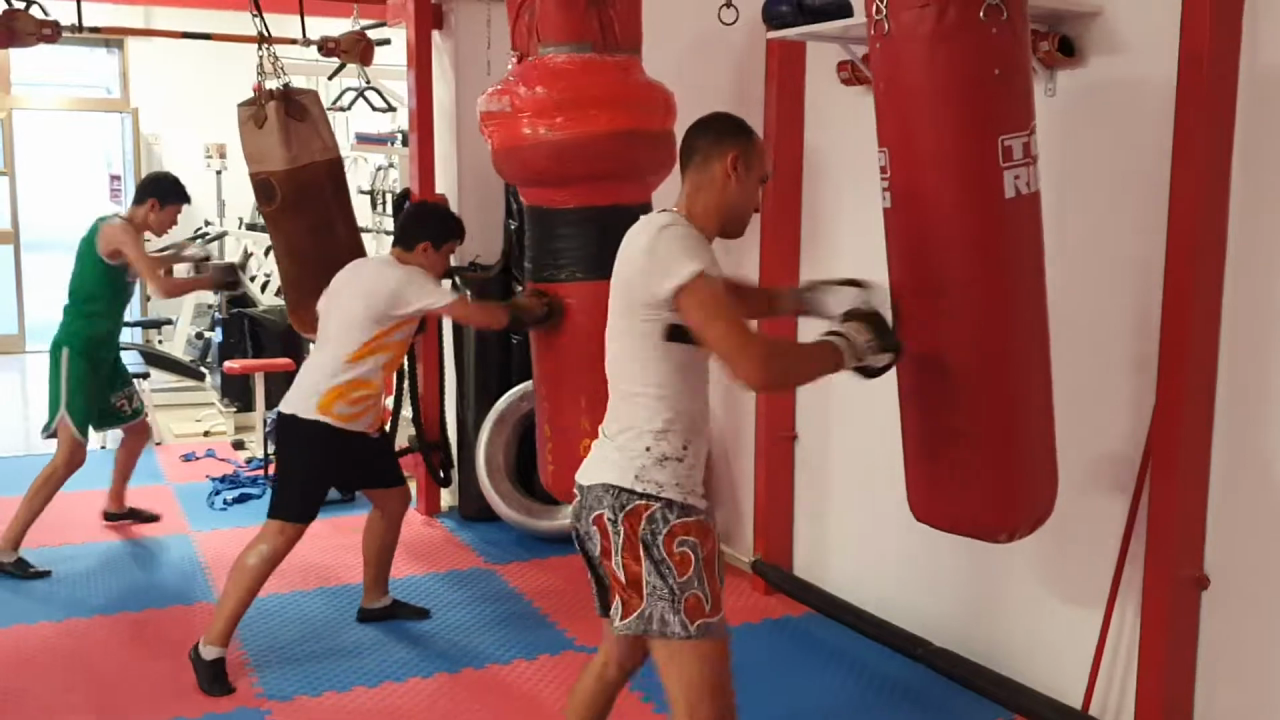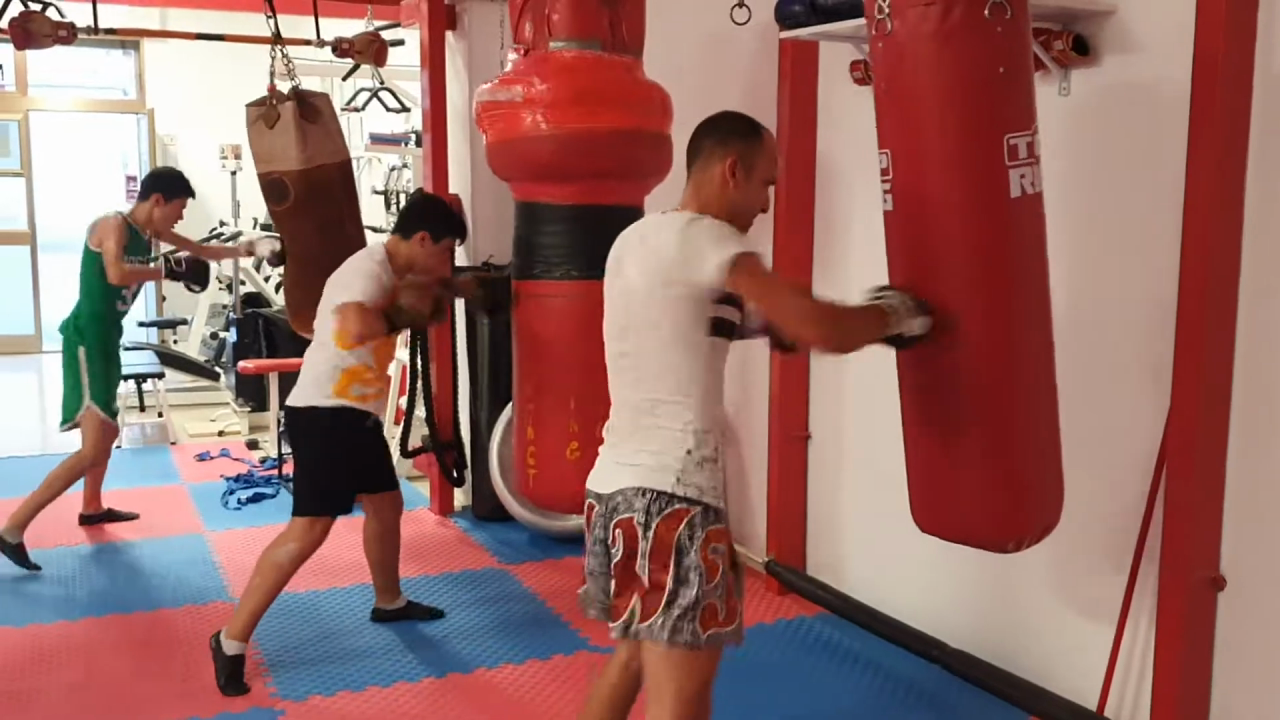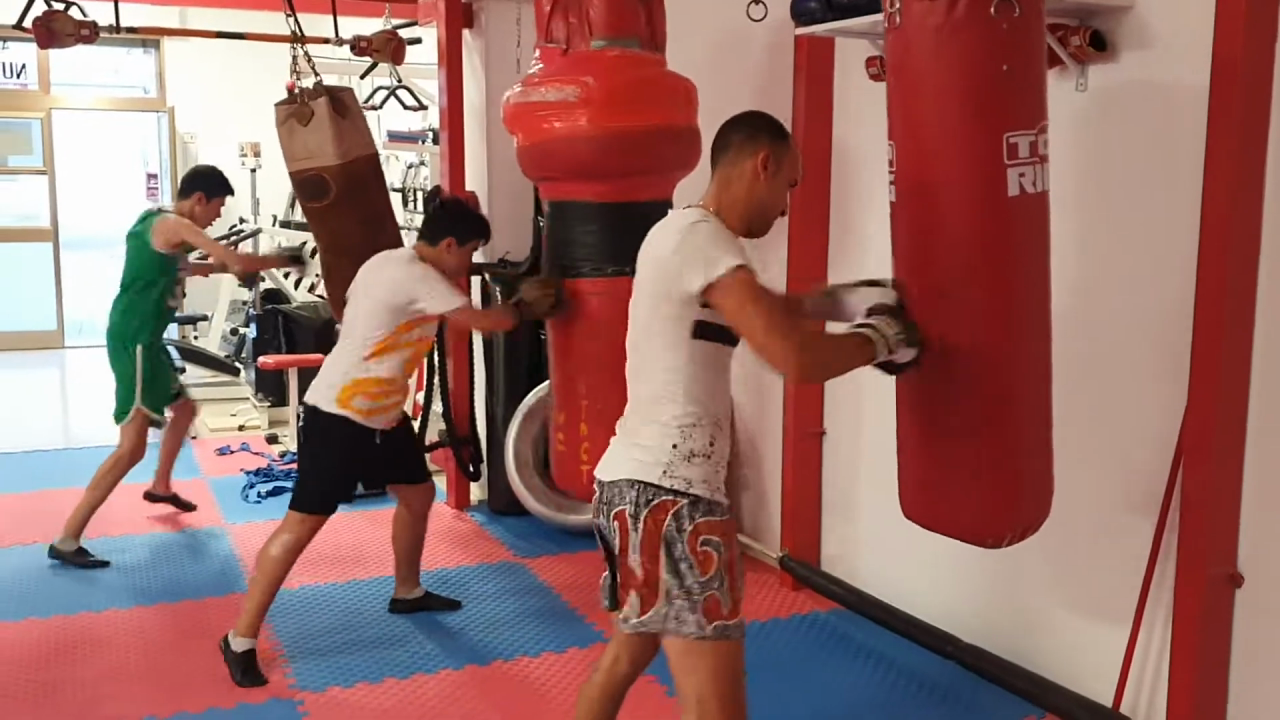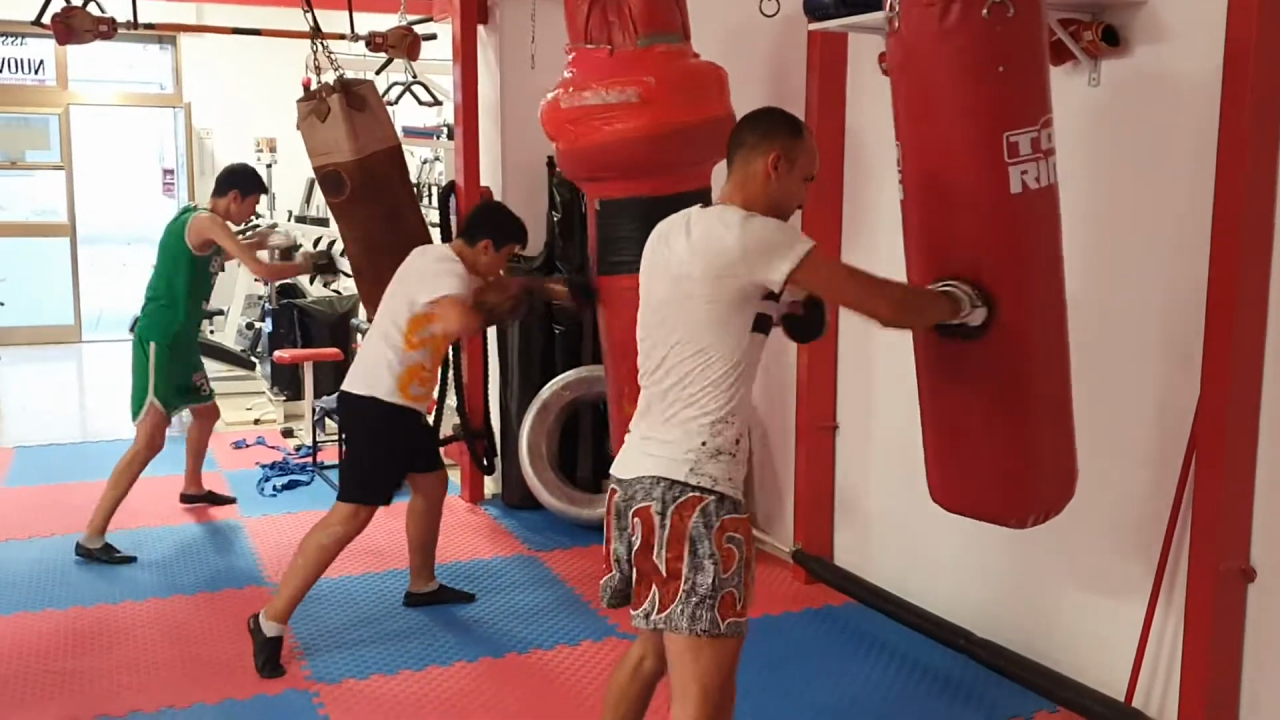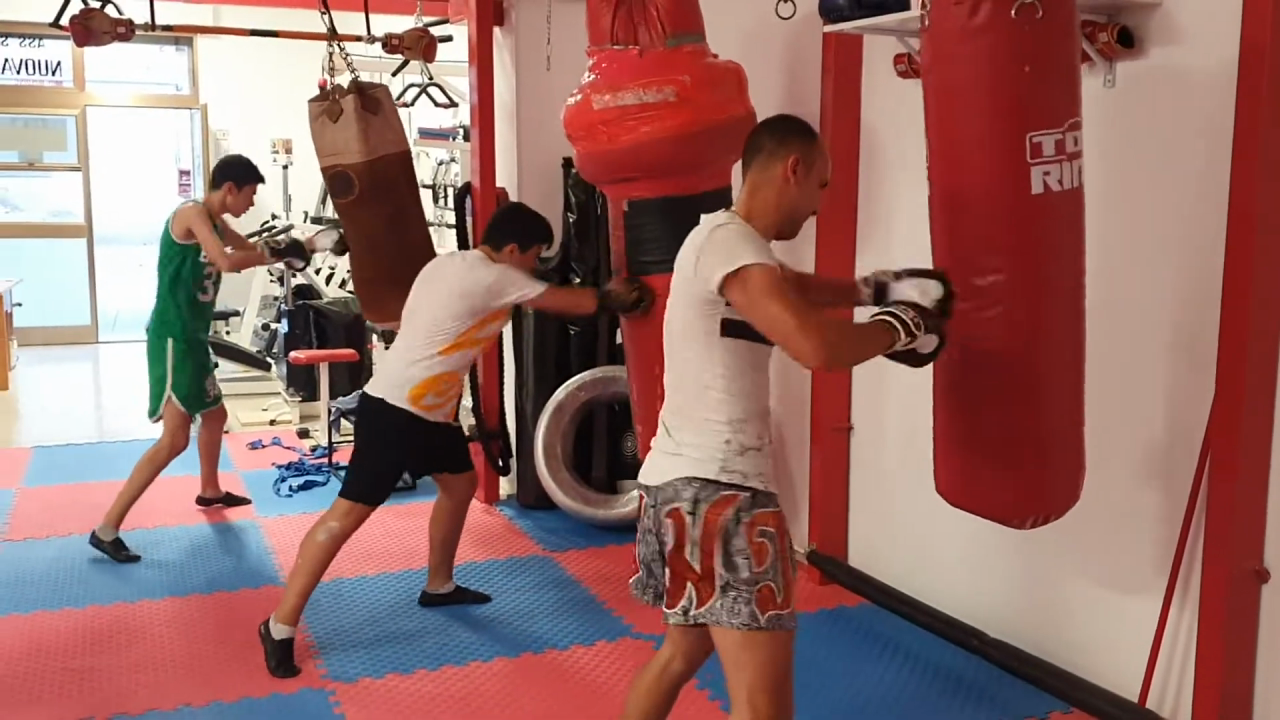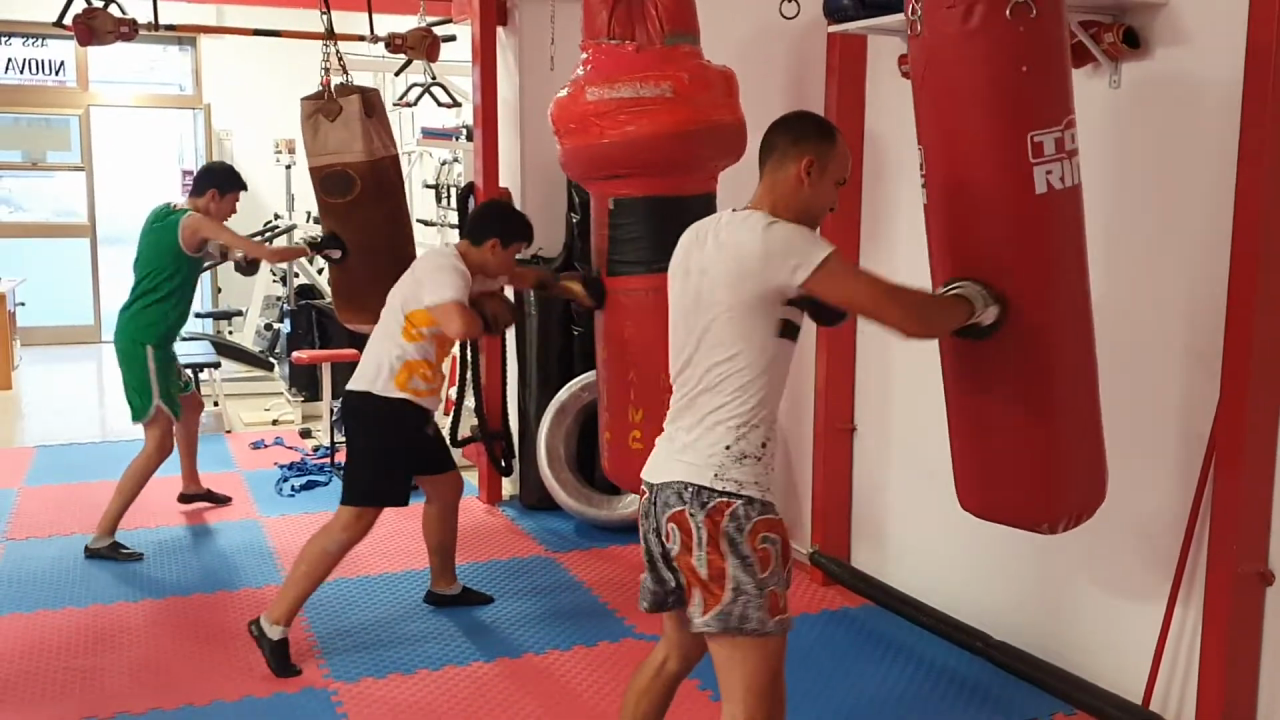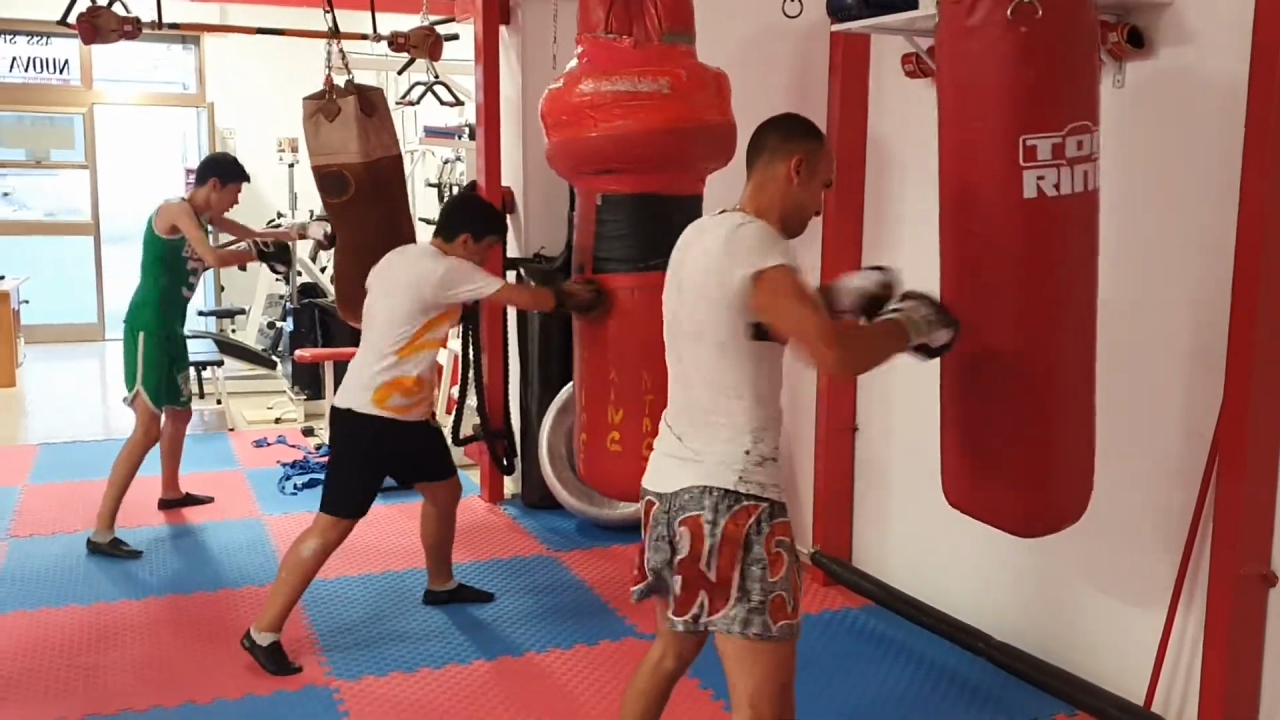
dt=0.5s
person 1, frame 1
left shoulder: (657, 236)
right shoulder: (674, 244)
left elbow: (736, 301)
right elbow: (757, 368)
left wrist: (812, 296)
right wrist: (851, 344)
left hip: (609, 482)
right hip: (646, 493)
left knee: (623, 649)
person 1, frame 2
left shoulder: (633, 240)
right shoulder: (703, 239)
right elbow: (820, 331)
right wrist: (897, 313)
left hip: (616, 485)
right hip: (670, 495)
left knee: (637, 652)
person 1, frame 3
left shoulder: (672, 233)
right shoulder: (705, 240)
left elbow: (761, 311)
right elbow: (795, 359)
right wrist: (878, 336)
left hip: (626, 475)
right hip: (669, 489)
left knee: (632, 644)
person 1, frame 4
left shoulder: (670, 231)
right shoulder: (753, 236)
right elbow: (889, 305)
left wrist: (788, 306)
right wrist: (960, 301)
left hip: (640, 474)
right hip: (692, 487)
left knee: (654, 648)
person 1, frame 5
left shoulder: (712, 236)
right shoulder: (732, 240)
left elbow: (798, 290)
right elbow: (816, 348)
left wrist: (886, 284)
right wrist: (904, 323)
left hip: (667, 478)
right hip: (715, 487)
left knee: (686, 648)
person 1, frame 6
left shoulder: (699, 237)
right shoulder: (776, 242)
right elbow: (906, 316)
left wrist: (823, 293)
right wrist: (972, 301)
left hip: (673, 477)
right hip: (722, 492)
left knee: (677, 650)
person 1, frame 7
left shoulder: (695, 238)
right shoulder: (752, 242)
right elbow: (834, 352)
right wrist: (911, 321)
left hip: (668, 483)
right hip: (729, 497)
left knee: (673, 647)
person 2, frame 1
left shoulder: (362, 270)
right shoulder: (405, 279)
right elbow: (480, 316)
right wrist: (527, 311)
left hip: (354, 420)
right hip: (313, 421)
left knee: (391, 499)
right knee: (281, 535)
left ankle: (376, 600)
right ankle: (212, 648)
person 2, frame 2
left shoulder: (394, 270)
right shoulder: (372, 268)
right elbow: (355, 326)
right wrist: (402, 315)
left hip: (357, 412)
right hip: (326, 412)
left knee: (386, 505)
right knee: (308, 531)
left ankle: (389, 601)
right ankle: (231, 642)
person 2, frame 3
left shoulder: (390, 263)
right shoulder: (416, 276)
right elbow: (485, 323)
right wrist: (529, 303)
left hip: (381, 413)
right hip: (339, 413)
left knee: (417, 494)
right knee: (302, 526)
left ankle: (408, 592)
right ankle: (241, 640)
person 2, frame 4
left shoulder: (439, 259)
right shoulder: (441, 268)
left elbow: (479, 302)
right elbow: (457, 323)
left wrist: (515, 296)
right wrist: (492, 310)
left hip: (402, 402)
right hip: (376, 402)
left knee: (432, 484)
right knee: (351, 515)
left ankle: (422, 584)
right ankle: (270, 623)
person 2, frame 5
left shoulder: (447, 263)
right shoulder: (497, 276)
right elbow: (571, 303)
right wrist: (616, 297)
left hip: (429, 407)
right hip: (397, 409)
left knee: (459, 483)
right knee: (348, 514)
left ankle: (439, 586)
right ankle: (282, 625)
person 2, frame 6
left shoulder: (458, 266)
right shoulder: (446, 268)
left elbow: (517, 279)
right elbow: (456, 326)
left wrist: (559, 283)
right wrist: (491, 317)
left hip: (409, 404)
right hip: (381, 404)
left knee: (446, 489)
right knee: (354, 519)
left ankle: (444, 586)
right ankle: (273, 625)
person 2, frame 7
left shoulder: (396, 259)
right shoulder: (445, 270)
right elbow: (527, 299)
right wrist: (576, 296)
left hip: (409, 410)
right hip: (368, 417)
left knee: (445, 490)
right knee: (333, 527)
left ankle: (441, 584)
right ankle: (265, 632)
person 3, frame 1
left shoulder: (124, 231)
right shoulder: (120, 230)
right elbow: (163, 287)
left wrist: (172, 257)
right wrist: (214, 279)
left hip: (103, 352)
right hip: (75, 351)
left knee: (137, 431)
right knee: (71, 456)
left ankle: (116, 506)
person 3, frame 2
left shoulder: (147, 232)
right shoulder: (113, 224)
left elbow: (199, 251)
right elbow: (117, 275)
left wrist: (247, 248)
right wrist: (168, 270)
left hip: (104, 343)
right hip: (85, 344)
left knee: (107, 432)
right knee: (92, 450)
left ankle: (92, 508)
person 3, frame 3
left shoulder: (158, 219)
right shoulder: (175, 226)
right elbow: (236, 263)
left wrist: (208, 267)
right wrist: (288, 259)
left hip: (147, 340)
right hip: (134, 343)
left knee: (184, 410)
right knee: (132, 445)
left ankle: (160, 487)
right ankle: (66, 541)
person 3, frame 4
left shoulder: (195, 219)
right shoulder: (207, 223)
left elbow: (221, 255)
right elbow: (262, 271)
left wrist: (261, 242)
right wrist: (308, 264)
left hip: (179, 337)
right hip: (159, 340)
left knee: (207, 411)
right knee: (149, 440)
left ankle: (193, 487)
right ankle: (91, 537)
person 3, frame 5
left shoulder: (211, 220)
right shoulder: (192, 214)
left elbow: (247, 255)
right elbow: (223, 260)
left wrist: (296, 246)
right wrist: (277, 251)
left hip: (192, 337)
right hip: (173, 338)
left knee: (214, 416)
right knee: (175, 438)
left ankle: (210, 490)
right ankle: (106, 530)
person 3, frame 6
left shoulder: (166, 213)
right shoulder: (197, 224)
right elbow: (263, 254)
left wrist: (222, 250)
right wrist: (311, 248)
left hip: (151, 337)
right hip: (144, 340)
left knee: (191, 405)
right knee: (160, 441)
left ankle: (192, 486)
right ankle: (101, 538)
person 3, frame 7
left shoulder: (199, 213)
right shoulder: (176, 210)
left elbow: (252, 235)
right elbow: (212, 256)
left wrist: (288, 233)
right wrist: (258, 251)
left hip: (170, 329)
right hip: (148, 330)
left knee: (179, 413)
right knee: (149, 428)
left ankle: (171, 491)
right ankle: (102, 532)
